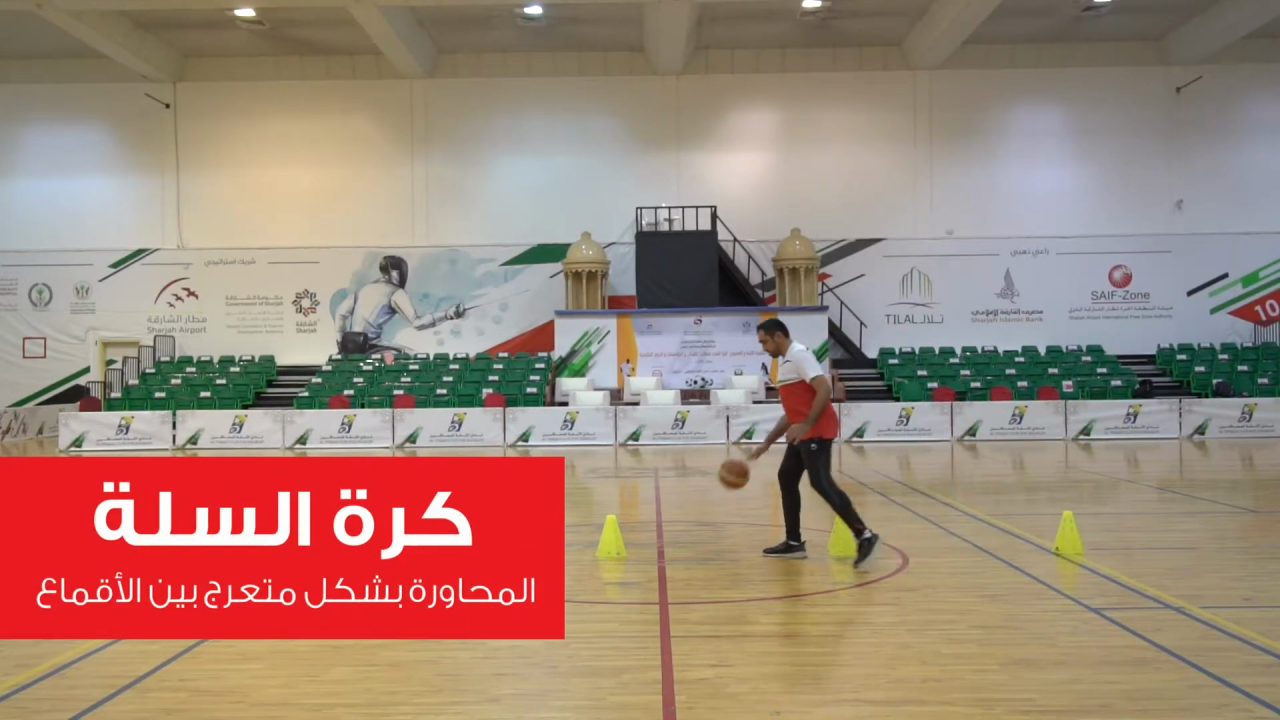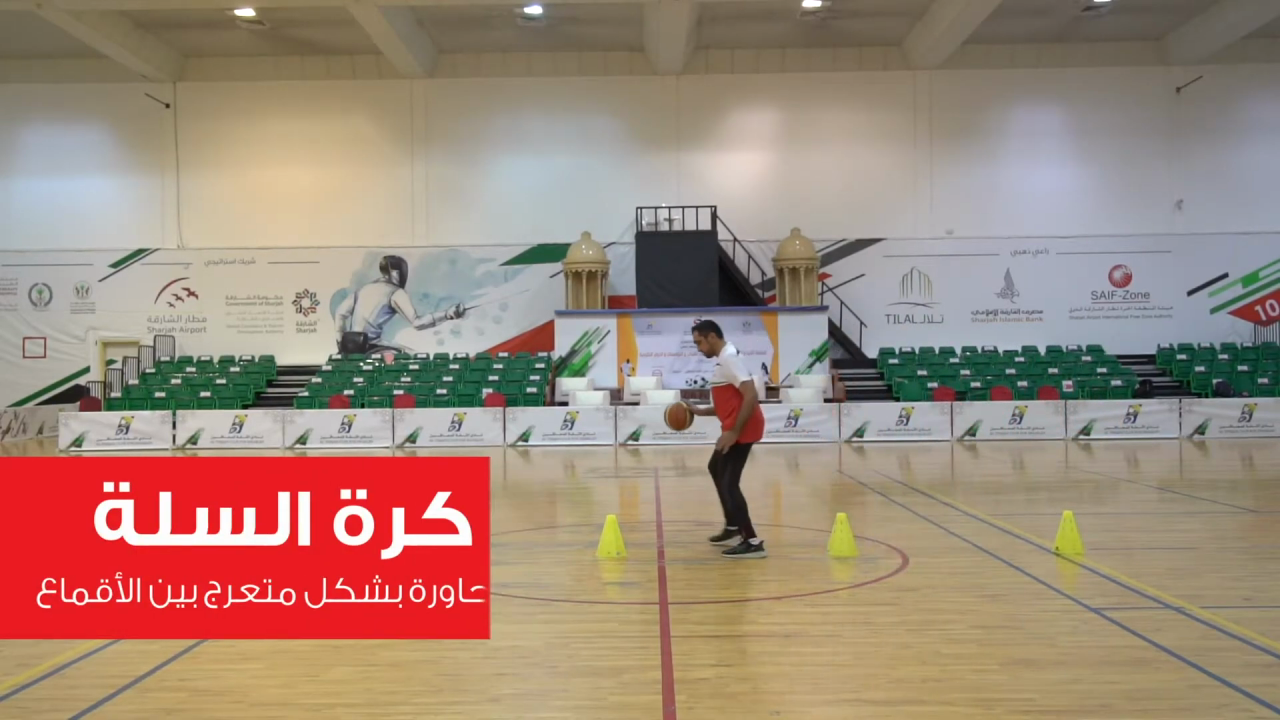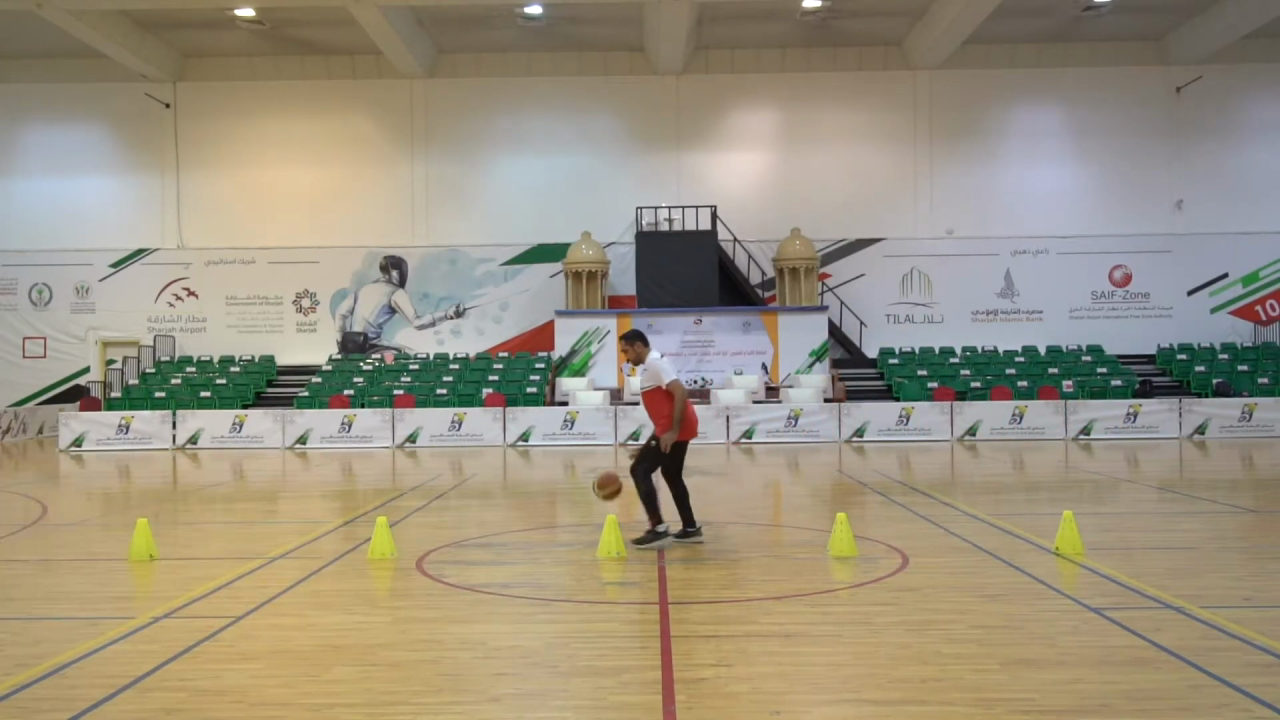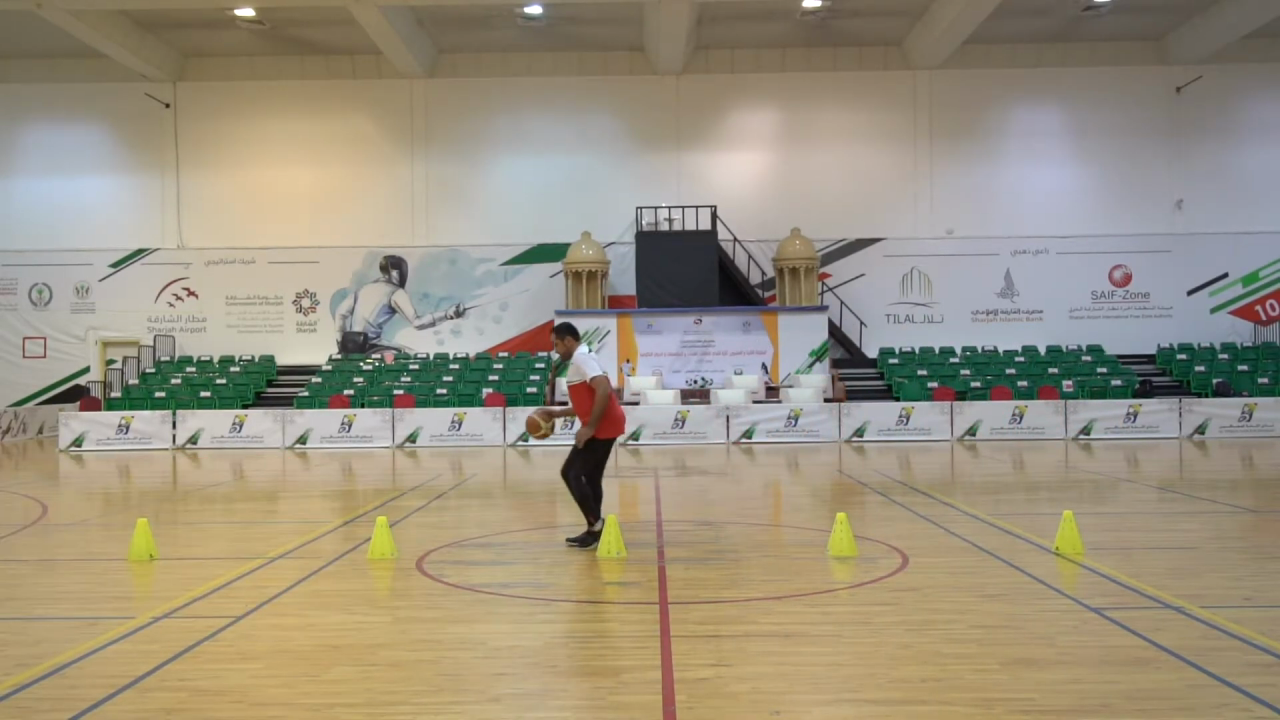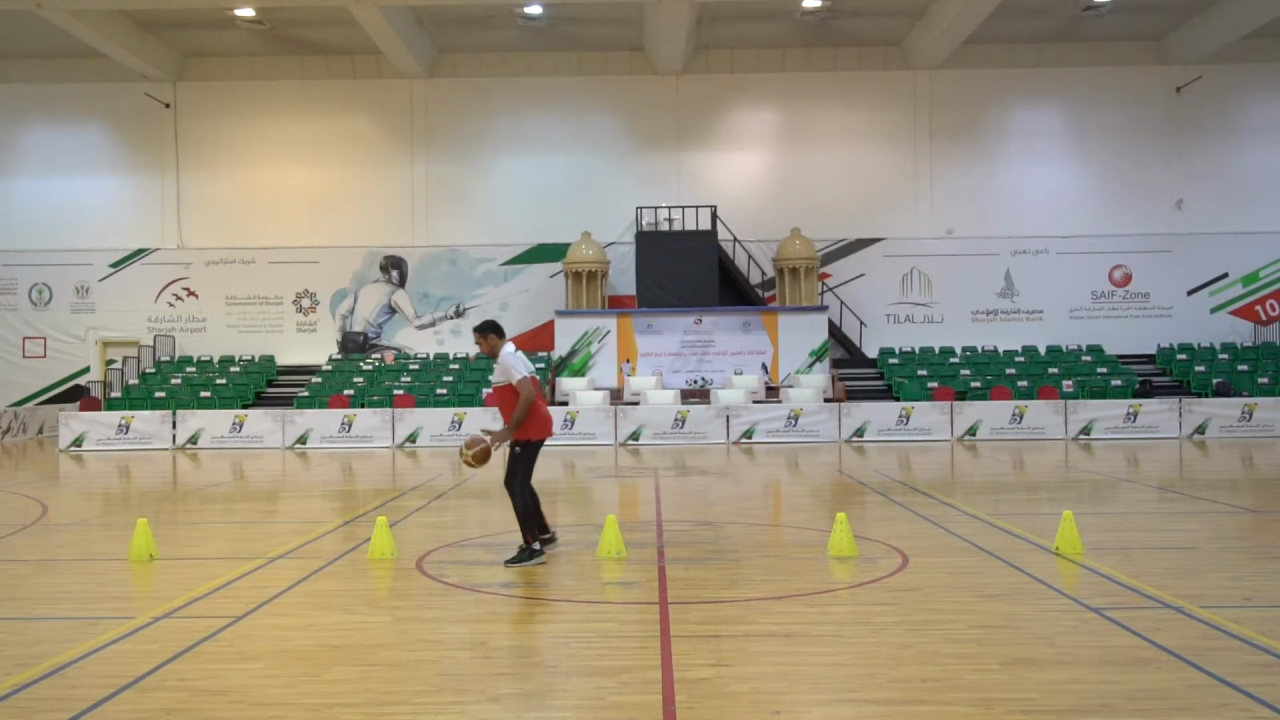
dt=0.5s
person 1, frame 1
left shoulder: (799, 356)
right shoulder: (785, 364)
left elbow: (824, 390)
right elbow: (790, 411)
left wrist: (808, 425)
right wrist: (767, 442)
left hip: (815, 431)
right hip: (802, 431)
left knee: (821, 483)
right knee: (786, 477)
left ankle: (864, 536)
right ankle: (793, 542)
person 1, frame 2
left shoulder: (730, 358)
right shoulder: (724, 360)
left elbow: (751, 396)
left wrist: (734, 432)
right wrist: (701, 411)
left hip: (739, 432)
right hip: (735, 430)
left knee: (727, 483)
right knee: (717, 469)
left ankle: (752, 542)
right ankle: (733, 527)
person 1, frame 3
left shoulder: (655, 364)
right shoulder: (651, 367)
left elbow: (680, 392)
left wrist: (673, 431)
right wrist: (648, 445)
left hip: (673, 430)
right hip: (677, 429)
left knee: (639, 472)
right knee: (671, 475)
left ankle: (659, 528)
right ankle: (691, 528)
person 1, frame 4
left shoulder: (581, 358)
right shoulder: (584, 358)
left elbow: (604, 390)
left wrist: (590, 427)
right wrist: (560, 413)
left hip: (601, 426)
right hip: (607, 425)
left knee: (570, 472)
right knee: (591, 476)
left ankle: (595, 527)
right ankle: (596, 527)
person 1, frame 5
left shoulder: (508, 358)
right shoulder: (512, 357)
left elbow: (528, 394)
left wrist: (509, 430)
right wrist: (507, 430)
left hip: (529, 430)
right hip: (530, 429)
left knee: (517, 485)
right knee: (518, 483)
left ankle: (535, 546)
right ankle: (543, 532)
